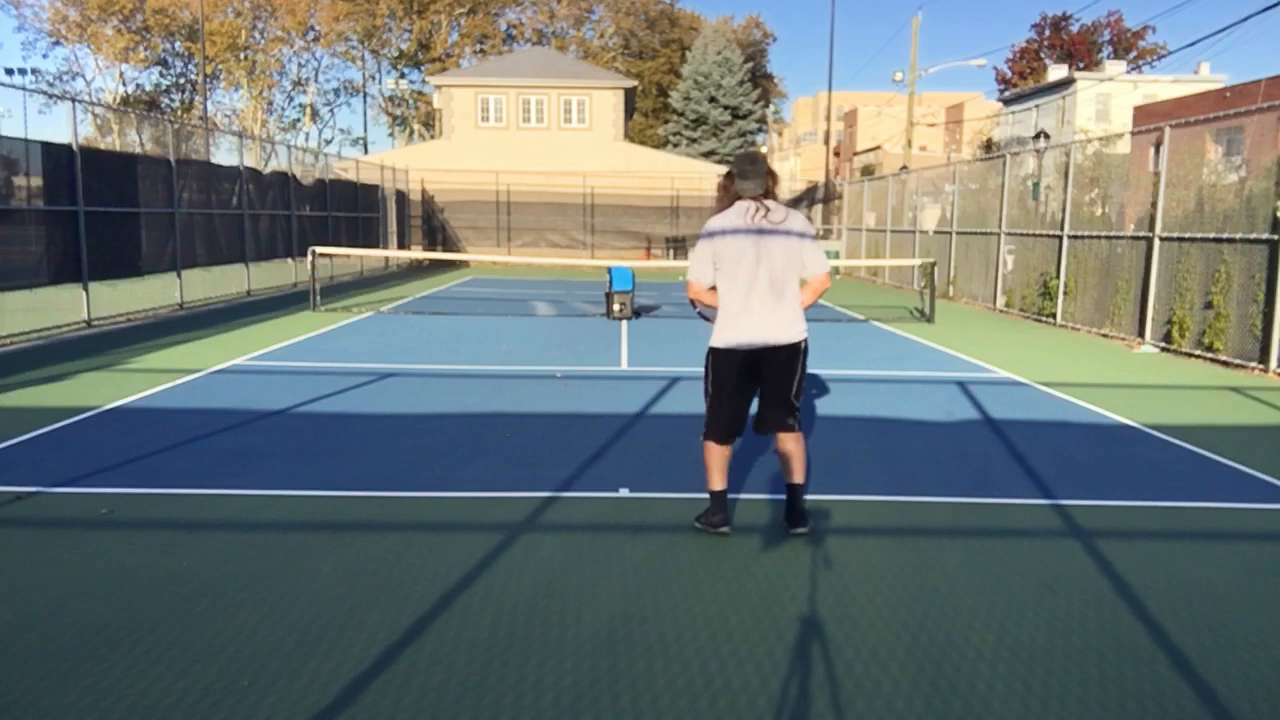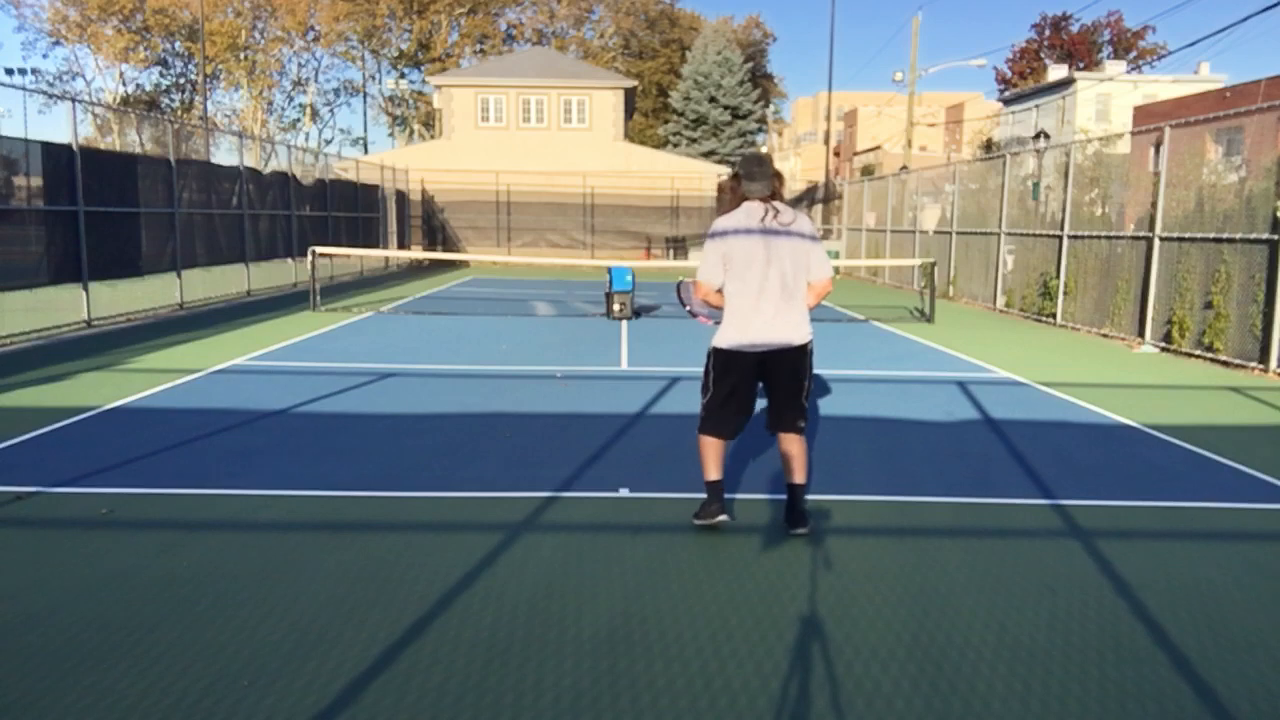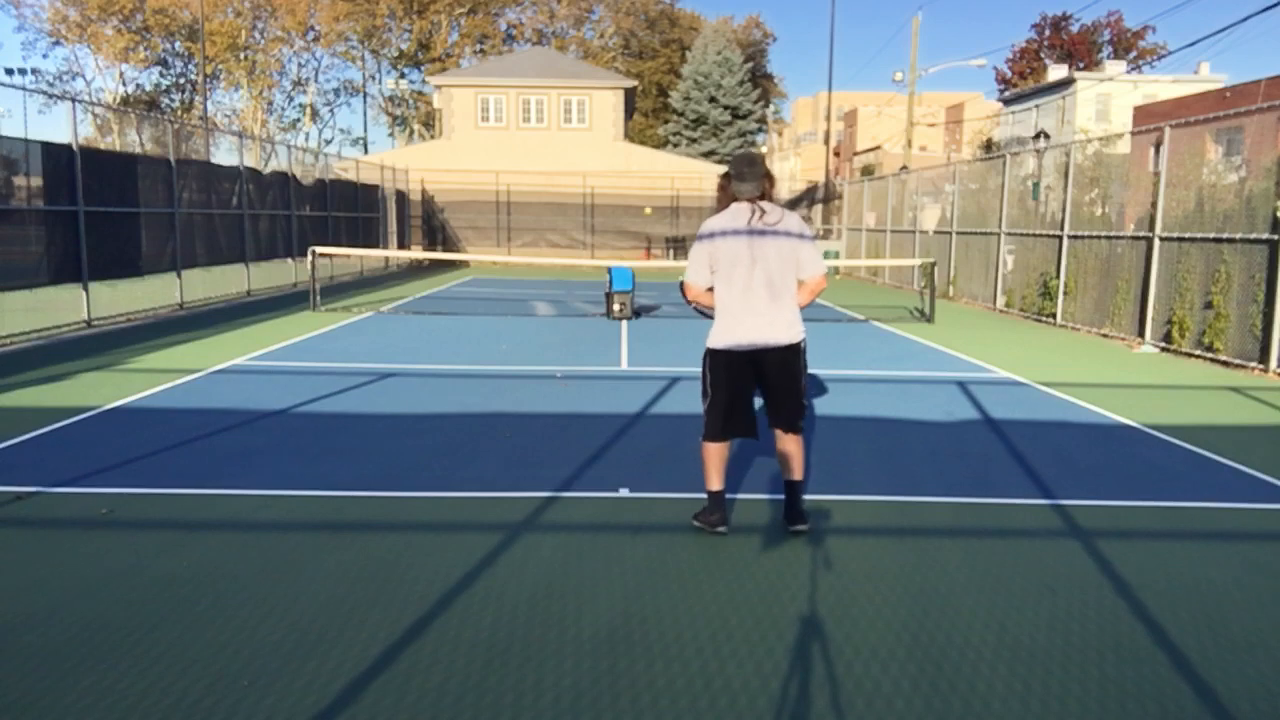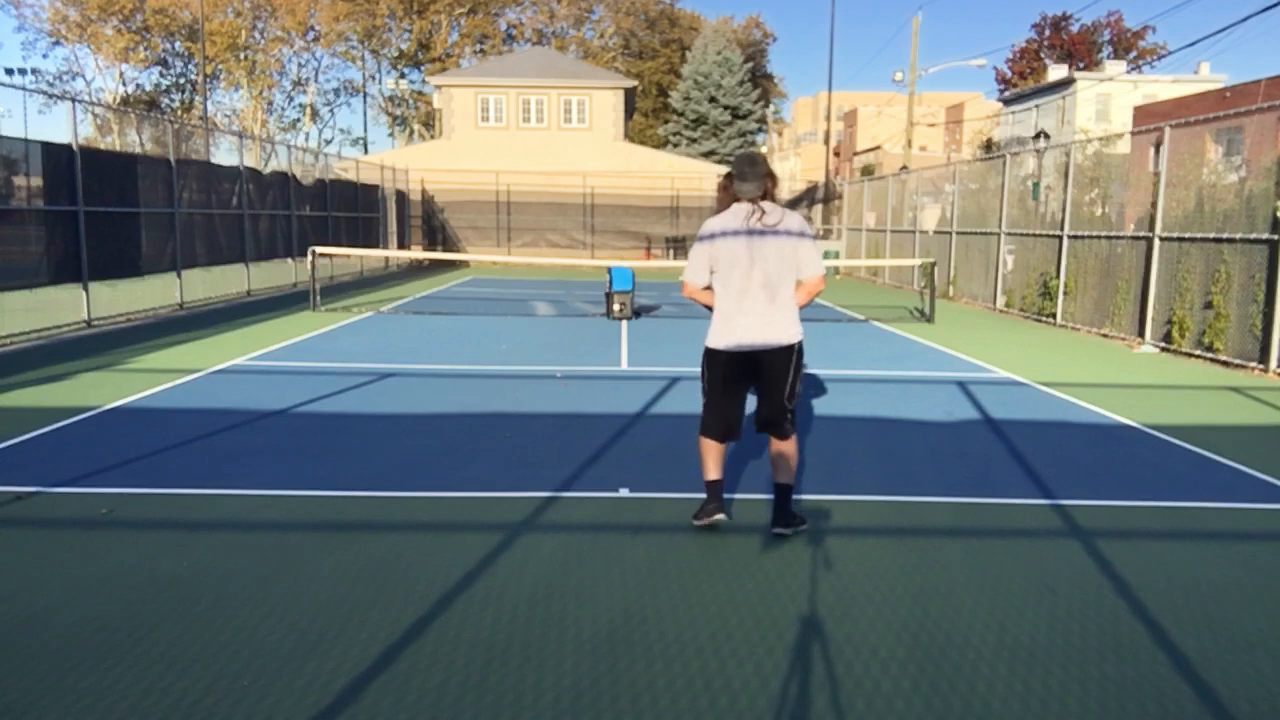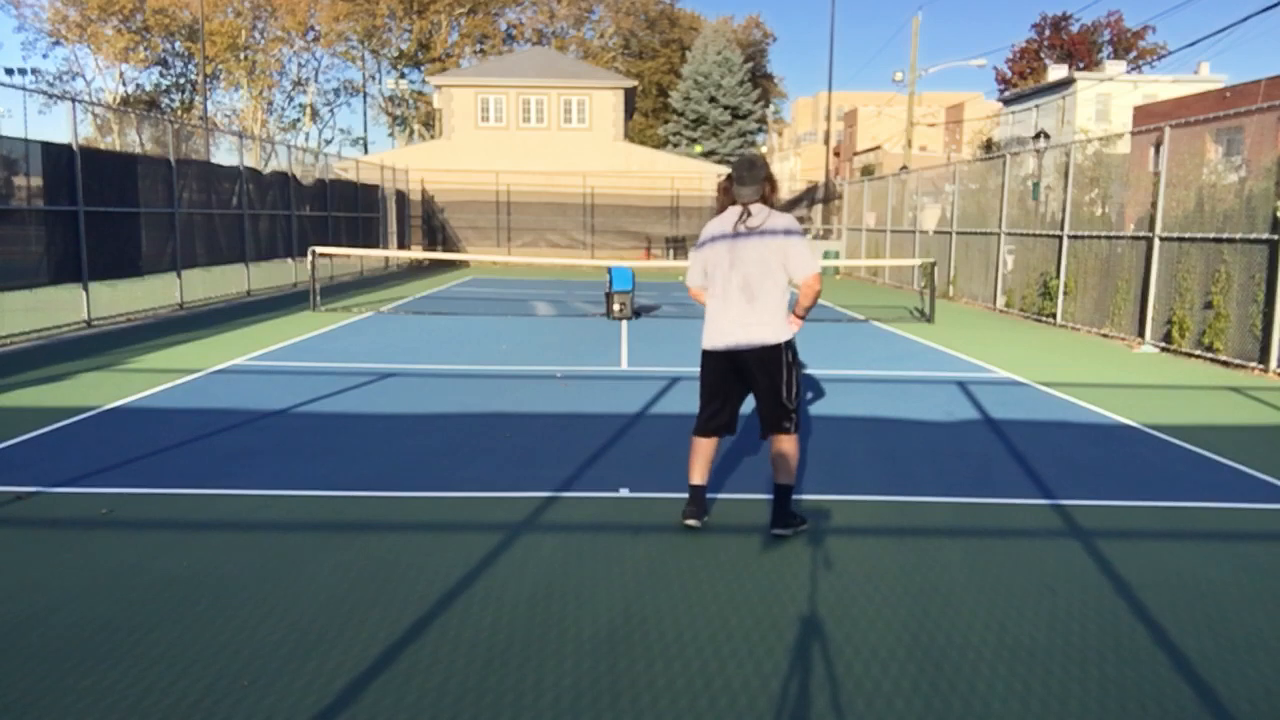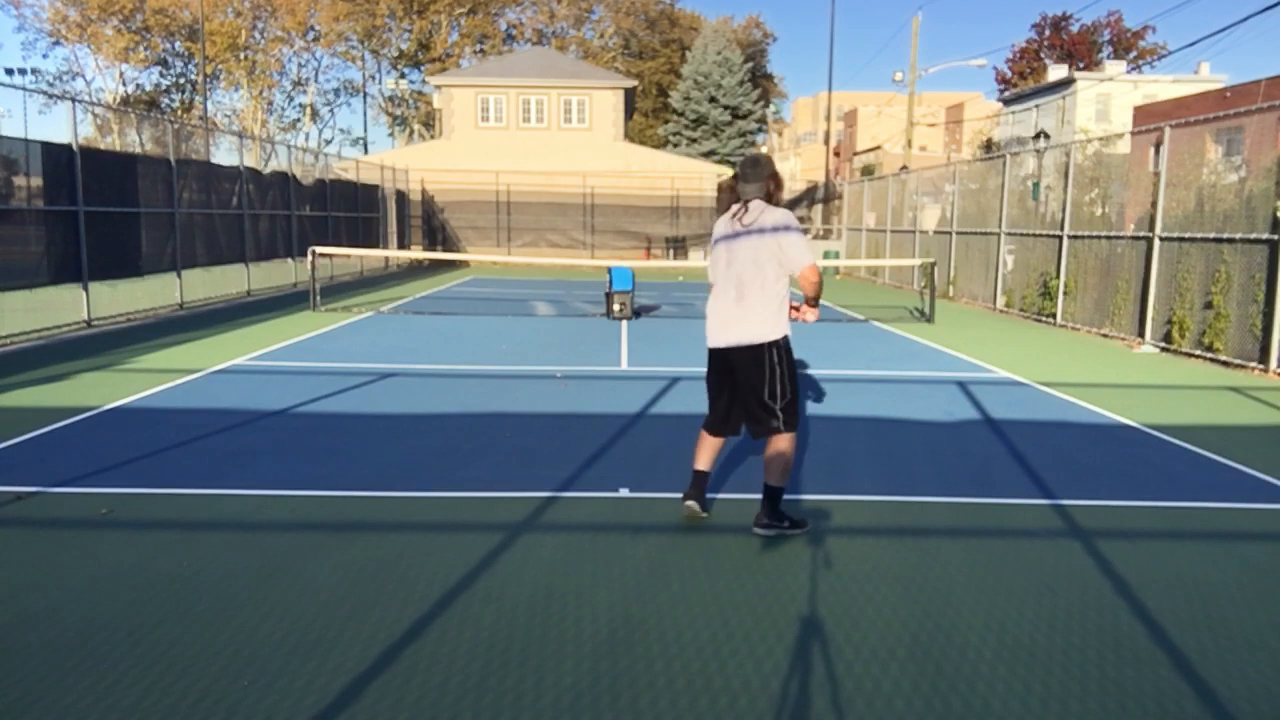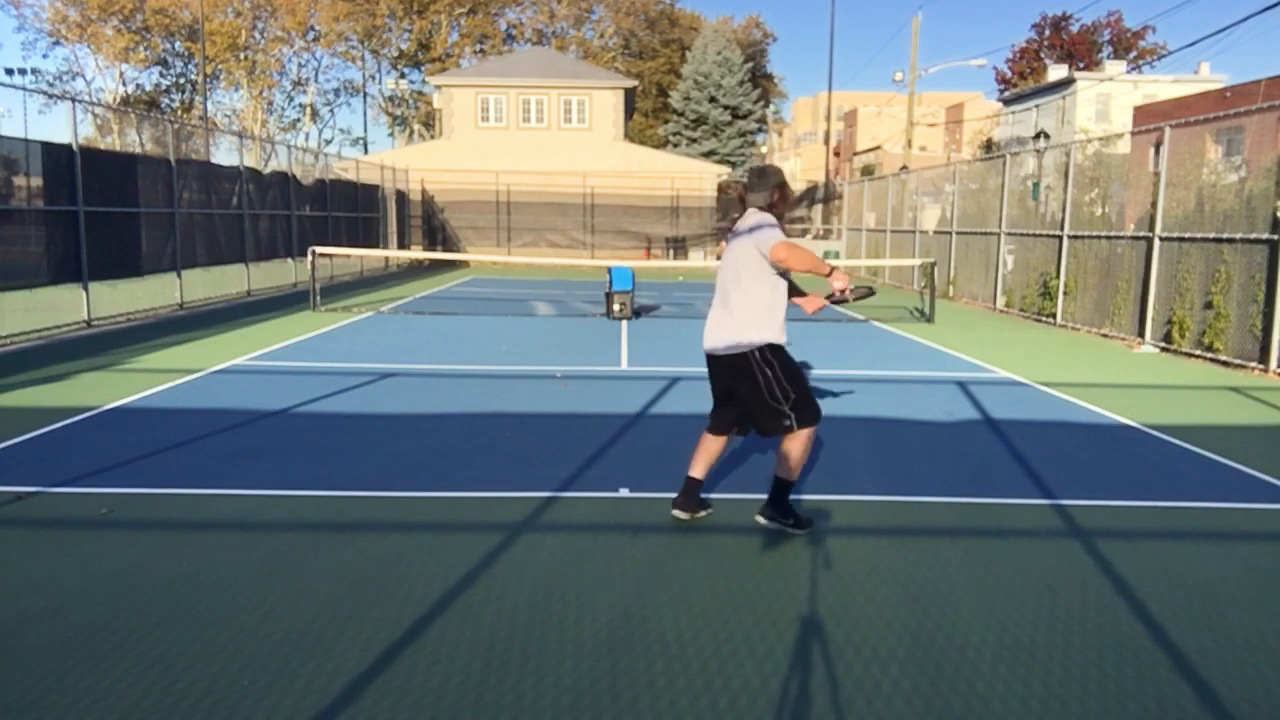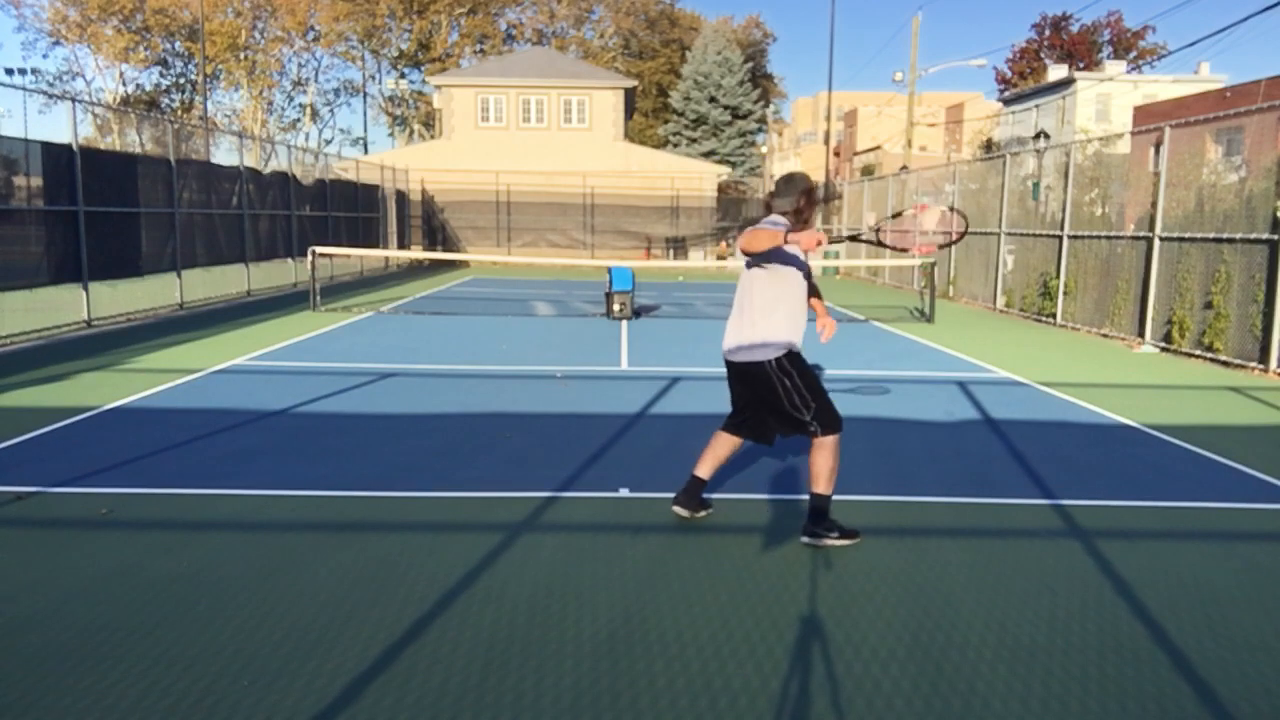
dt=0.2s
person 1, frame 1
left shoulder: (717, 225)
right shoulder: (796, 222)
left elbow: (696, 288)
right elbow: (821, 280)
left hip: (731, 342)
right hip: (787, 340)
left knee: (718, 428)
right knee: (788, 424)
left ankle: (717, 510)
right ankle: (796, 510)
person 1, frame 2
left shoulder: (725, 226)
right shoulder: (802, 224)
left elbow: (705, 290)
right elbow: (824, 284)
left hip: (736, 344)
right hip: (793, 342)
left knee: (714, 424)
right knee: (792, 426)
left ankle: (714, 501)
right ankle: (796, 510)
person 1, frame 3
left shoulder: (713, 227)
right shoulder: (793, 223)
left elbow: (694, 291)
right elbow: (817, 282)
left hip: (729, 344)
right hip: (784, 341)
left knee: (716, 428)
right knee: (789, 426)
left ankle: (716, 508)
right ankle: (795, 507)
person 1, frame 4
left shoulder: (713, 227)
right shoulder: (794, 223)
left elbow: (691, 288)
right elbow: (816, 282)
left hip: (726, 343)
right hip: (782, 342)
left knee: (714, 424)
right knee: (781, 428)
left ankle: (714, 501)
right ankle: (782, 511)
person 1, frame 5
left shoulder: (711, 230)
right shoulder: (784, 224)
left elbow: (696, 289)
right elbow: (812, 283)
right wrist: (797, 314)
left hip: (719, 343)
right hip: (770, 342)
left knee: (708, 425)
right knee: (784, 427)
left ankle: (695, 504)
right ankle: (782, 513)
person 1, frame 6
left shoulder: (722, 225)
right shoulder: (780, 220)
right elbow: (810, 275)
right wrist: (811, 304)
left hip: (720, 340)
right hip: (763, 340)
left knee: (717, 421)
right knee: (782, 425)
left ankle: (696, 490)
right ankle: (769, 513)
person 1, frame 7
left shoulder: (742, 228)
right shoulder: (761, 223)
right elbow: (783, 253)
left wrist: (802, 297)
right wrist: (830, 272)
left hip: (720, 343)
right hip: (752, 346)
left knee: (721, 422)
right knee: (803, 419)
left ankle: (687, 497)
right ankle: (776, 505)
person 1, frame 8
left shoulder: (787, 238)
right shoulder: (774, 229)
left elbow: (802, 278)
right elbow: (747, 241)
left wrist: (822, 312)
right wrist: (793, 239)
left hip: (742, 351)
right hip: (768, 354)
left knee: (737, 425)
right knee: (826, 428)
left ankle: (689, 494)
right ankle: (818, 522)
